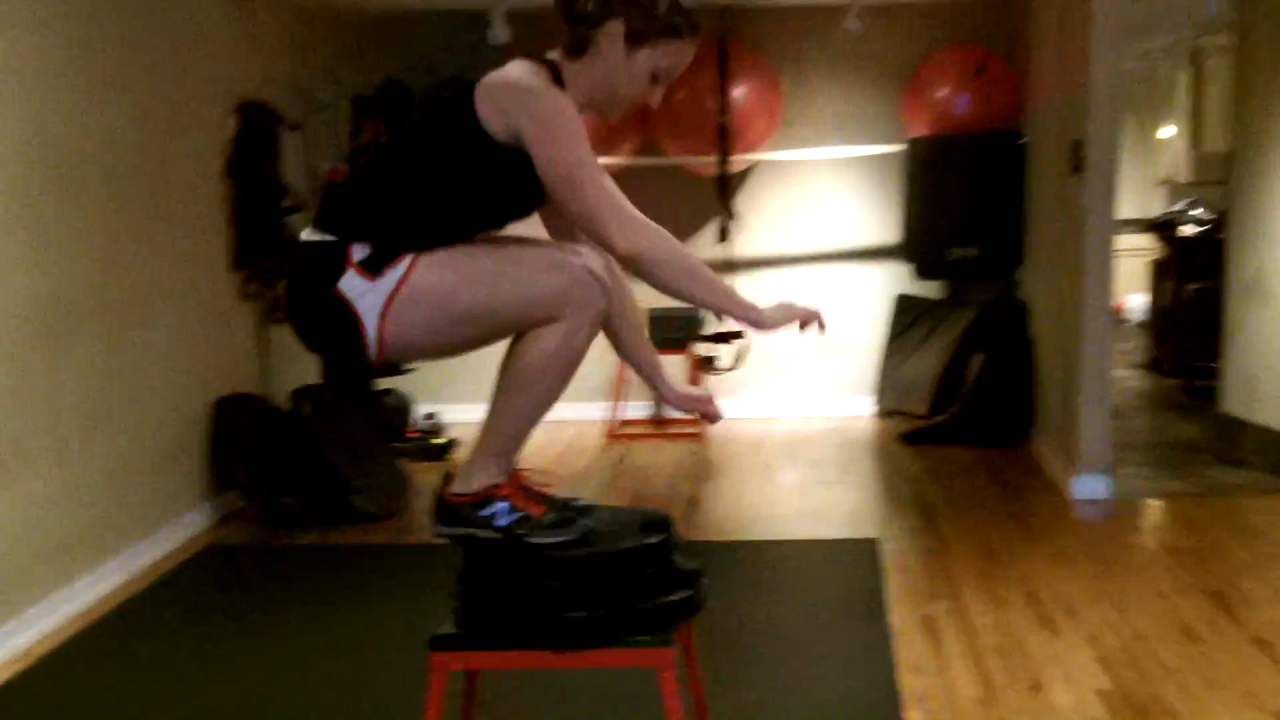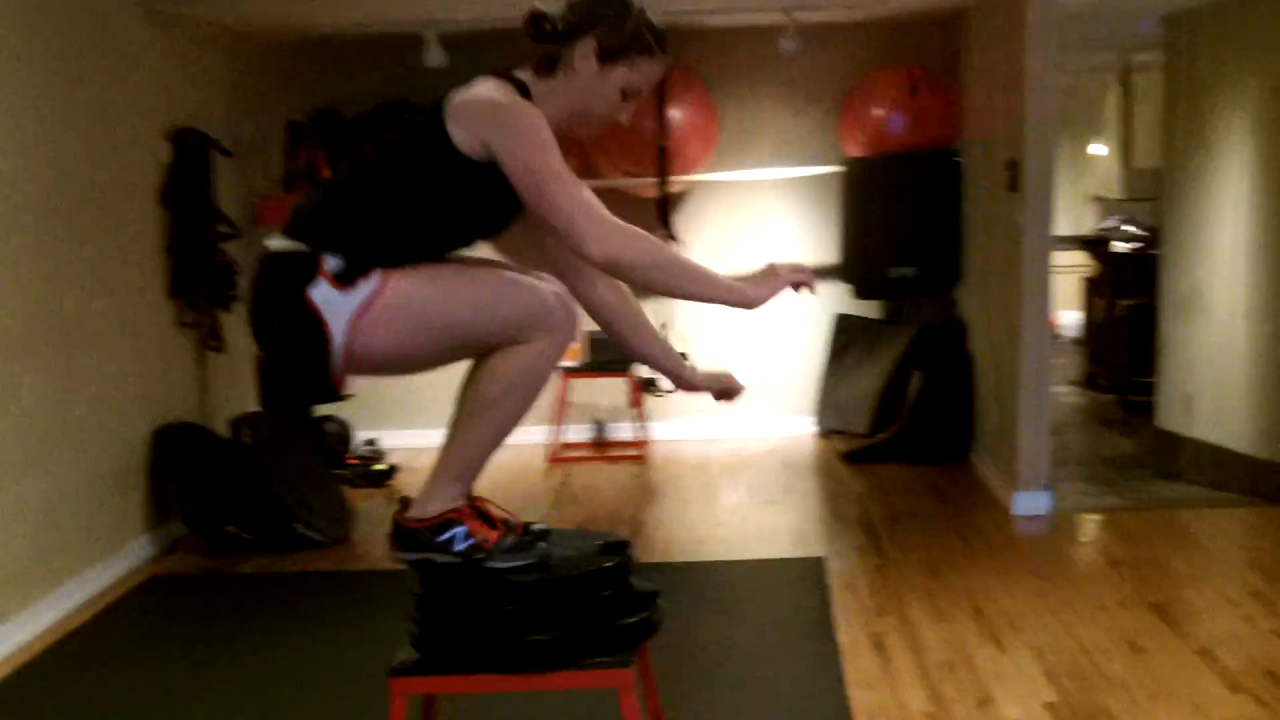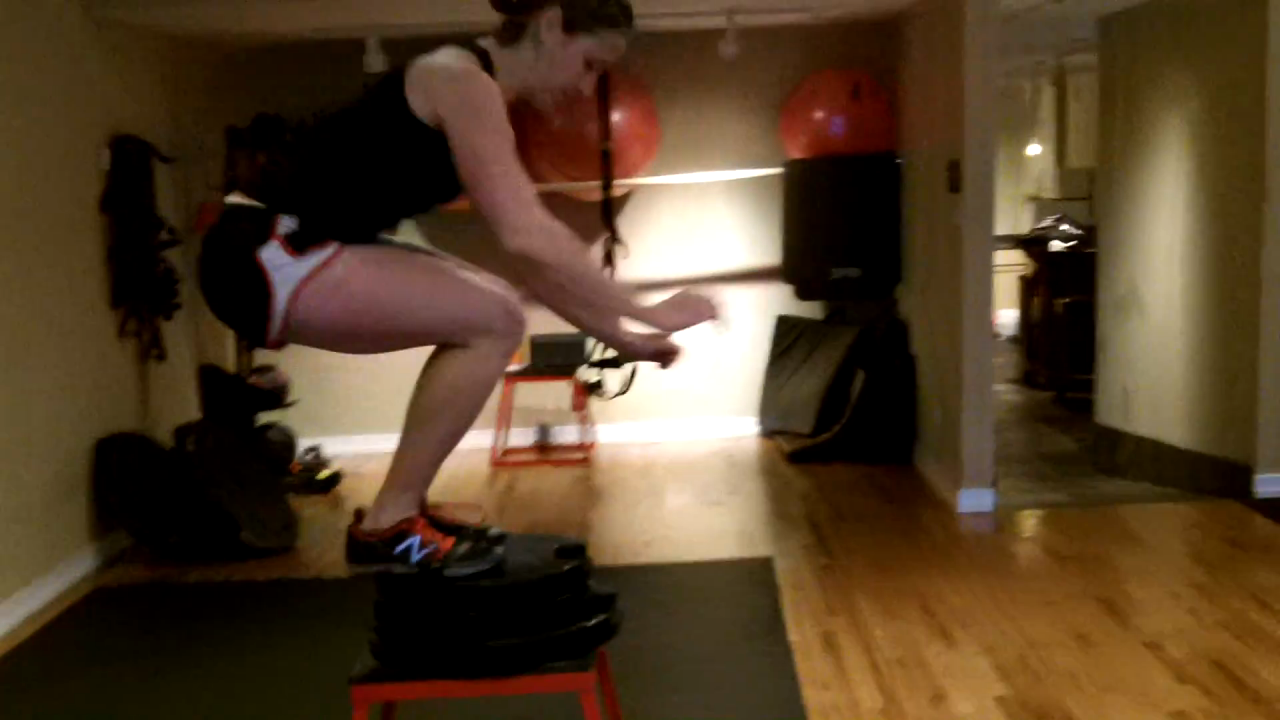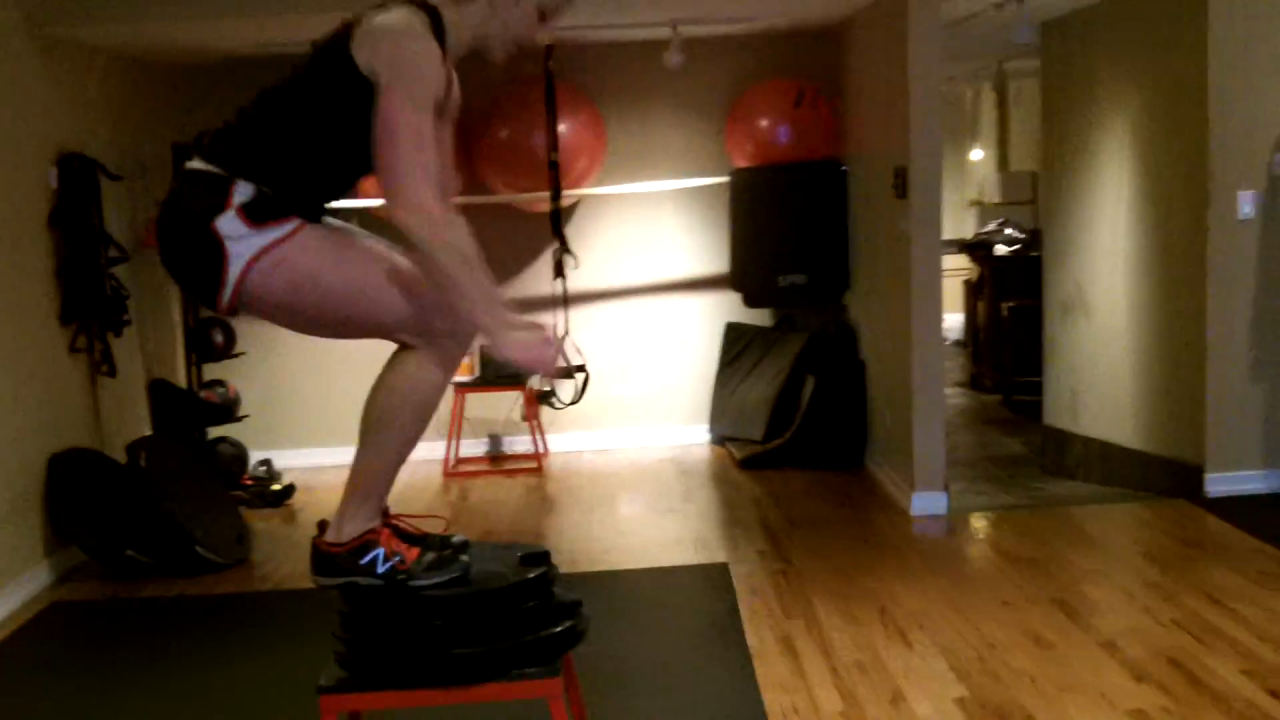
dt=0.1s
person 1, frame 1
left shoulder: (559, 114)
right shoulder: (529, 96)
left elbow: (599, 264)
right elbow: (628, 239)
left wrist: (660, 382)
right wrist: (751, 312)
left hip: (375, 272)
right hip: (345, 286)
left knee: (590, 278)
right knee: (582, 289)
left ankle: (493, 479)
right ankle: (475, 489)
person 1, frame 2
left shoulder: (525, 132)
right shoulder: (501, 113)
left elbow: (586, 271)
right elbow: (607, 245)
left wrist: (675, 369)
right wrist: (736, 288)
left hip: (346, 281)
right hip: (314, 295)
left knee: (540, 308)
right knee: (546, 314)
left ankle: (448, 505)
right ankle: (434, 512)
person 1, frame 3
left shoulder: (483, 105)
right shoulder: (463, 83)
left elbow: (532, 248)
right elbow: (525, 240)
left wrist: (622, 336)
right wrist: (646, 311)
left hip: (288, 252)
right hip: (265, 257)
left knee: (485, 316)
right knee: (494, 322)
left ankle: (398, 512)
right ankle: (386, 524)
person 1, frame 4
left shoulder: (440, 82)
left elbow: (442, 209)
right elbow: (415, 213)
left wrist: (473, 295)
right wrist: (489, 325)
left hip: (255, 216)
right hip: (223, 221)
left knee: (446, 319)
right knee: (443, 334)
left ankle: (361, 521)
right ankle: (348, 538)
